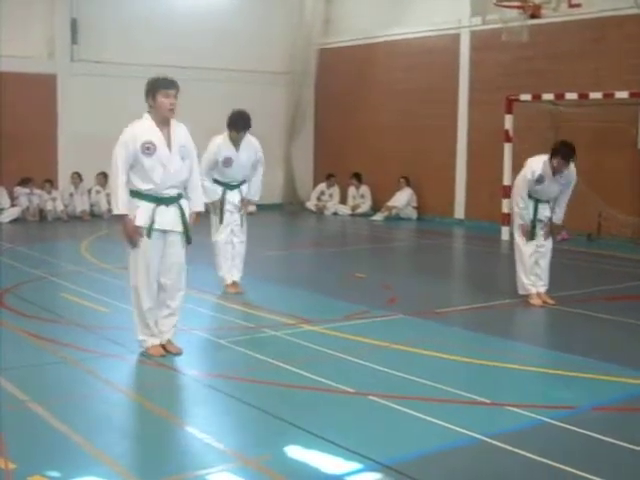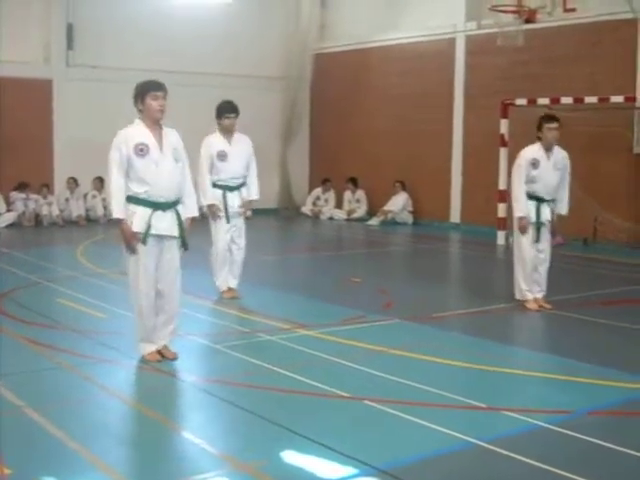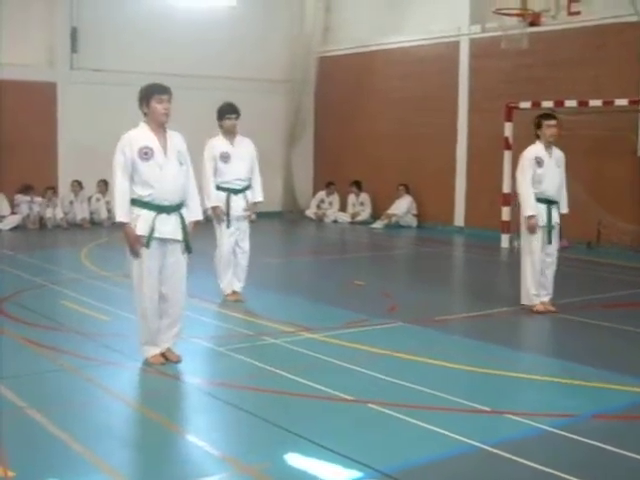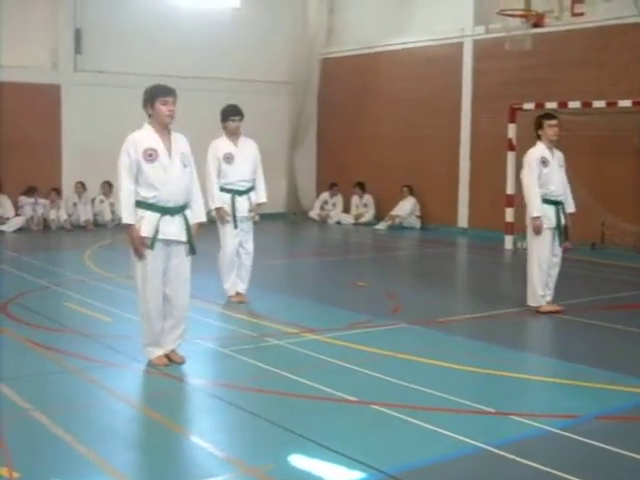
dt=0.3s
person 1, frame 1
left shoulder: (182, 131)
right shoulder: (134, 132)
left elbow: (193, 172)
right elbow: (119, 174)
left wrist: (194, 210)
right wrist: (125, 217)
left hip: (175, 212)
right hip: (145, 213)
left knee: (174, 280)
right knee: (146, 280)
left ankle: (166, 335)
right ankle: (150, 338)
person 1, frame 2
left shoulder: (173, 136)
right shoulder: (126, 137)
left elbow: (185, 177)
right elbow: (117, 180)
left wrist: (188, 217)
right wrist: (123, 222)
left hip: (171, 219)
right hip: (142, 219)
left knee: (170, 286)
right knee: (145, 287)
left ankle: (163, 341)
right ankle: (148, 344)
person 1, frame 3
left shoulder: (178, 140)
right shoulder: (131, 140)
left elbow: (188, 180)
right elbow: (121, 183)
left wrist: (192, 220)
right wrist: (126, 226)
left hip: (175, 222)
right hip: (146, 222)
left knee: (175, 289)
right knee: (148, 289)
left ankle: (167, 343)
right ankle: (151, 346)
person 1, frame 4
left shoulder: (182, 142)
right shoulder: (135, 141)
left elbow: (192, 183)
right elbow: (126, 185)
left wrist: (195, 221)
right wrist: (132, 227)
left hip: (179, 223)
right hip: (150, 224)
left knee: (179, 290)
right knee: (152, 291)
left ankle: (171, 344)
right ankle: (155, 348)
person 2, frame 1
left shoulder: (253, 143)
right shoulder: (217, 144)
left elbow: (258, 171)
right elbow: (204, 173)
left wrist: (250, 197)
right wrist: (212, 199)
left hip: (240, 194)
right hip: (220, 194)
left knee: (239, 237)
right knee: (222, 237)
left ankle: (235, 278)
right ankle: (228, 279)
person 2, frame 2
left shoulder: (245, 141)
right shoulder: (210, 142)
left elbow: (251, 171)
right elbow: (204, 174)
left wrist: (250, 199)
right wrist: (209, 202)
left hip: (239, 197)
right hip: (219, 197)
left knee: (238, 244)
right knee: (221, 244)
left ankle: (232, 284)
right ankle: (224, 285)
person 2, frame 3
left shoulder: (248, 144)
right shoulder: (213, 145)
left elbow: (255, 173)
right elbow: (208, 176)
left wrist: (255, 201)
right wrist: (213, 205)
left hip: (244, 200)
right hip: (223, 200)
left knee: (243, 247)
right knee: (225, 246)
left ankle: (237, 287)
right ankle: (227, 288)
person 2, frame 4
left shoulder: (251, 145)
right shoulder: (216, 146)
left elbow: (258, 174)
right elbow: (212, 178)
left wrist: (258, 201)
right wrist: (217, 206)
left hip: (247, 201)
right hip: (227, 201)
left knee: (247, 248)
right knee: (229, 248)
left ankle: (241, 288)
right ankle: (231, 290)
person 3, frame 1
left shoulder: (571, 171)
right shoulder: (533, 167)
left elbow: (564, 198)
right elbow: (519, 195)
left wrist: (555, 221)
right wrist: (523, 223)
left hip: (545, 208)
right hip: (526, 207)
left knee: (544, 249)
right knee: (526, 249)
left ankle: (541, 289)
right ankle: (531, 290)
person 3, frame 2
left shoulder: (563, 157)
right shoulder: (527, 154)
left elbow: (563, 187)
right elbow: (517, 185)
left wrist: (559, 214)
right wrist: (521, 215)
left hip: (546, 209)
right hip: (527, 207)
left knee: (543, 255)
right knee: (526, 254)
left ankle: (538, 294)
right ankle: (527, 295)
person 3, frame 3
left shoulder: (559, 155)
right shoulder: (530, 153)
left elbow: (562, 185)
right elbow: (524, 185)
left wrist: (562, 212)
right wrist: (530, 215)
left hip: (552, 211)
right hip: (535, 210)
left knee: (550, 257)
right knee: (534, 256)
left ankle: (544, 298)
right ankle: (533, 299)
person 3, frame 4
left shoulder: (559, 156)
right shoulder: (534, 154)
left elbow: (564, 185)
right elbow: (530, 187)
left wrist: (568, 212)
right wrist: (535, 216)
left hip: (557, 211)
right hip: (542, 211)
left knee: (554, 258)
right knee: (540, 257)
left ankle: (547, 297)
right ankle: (539, 300)
